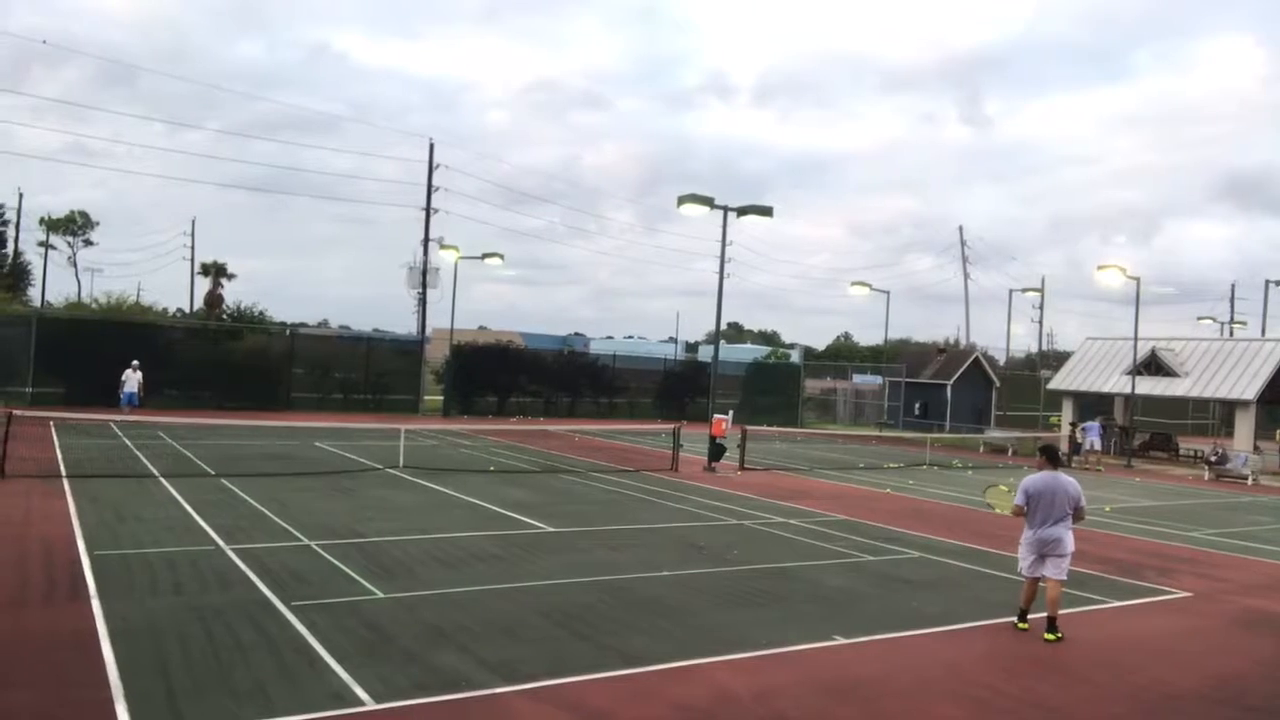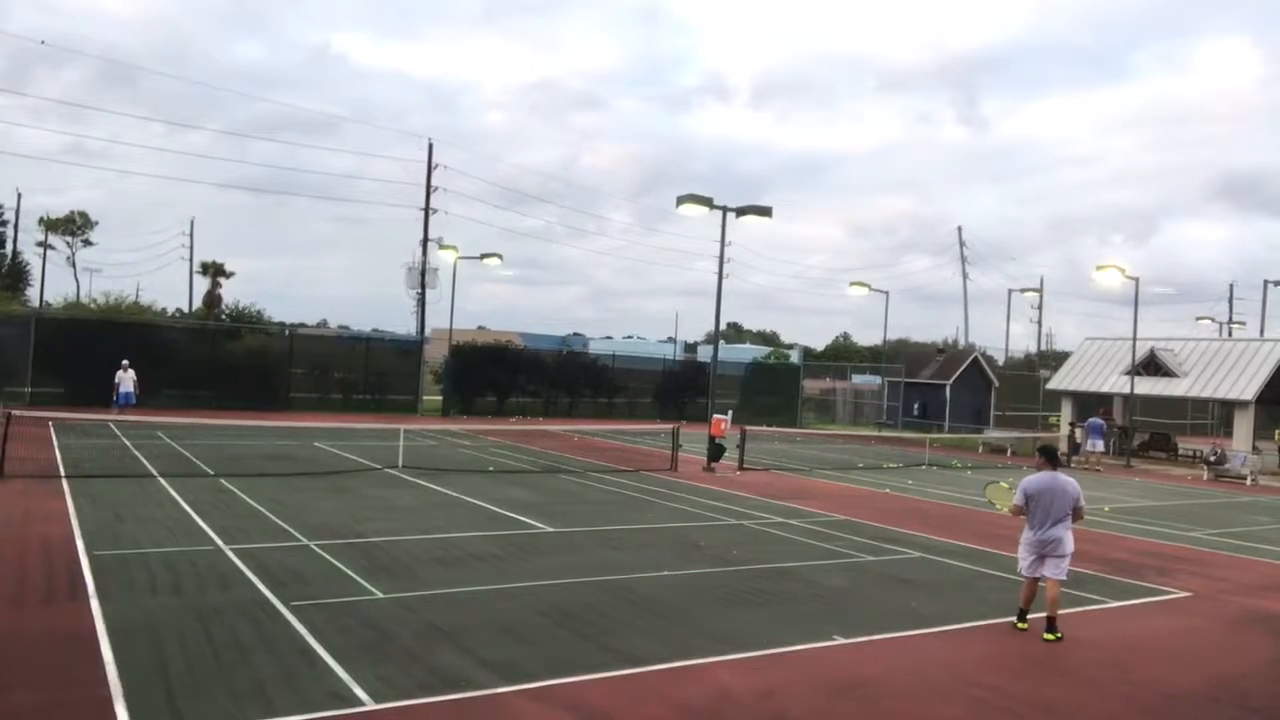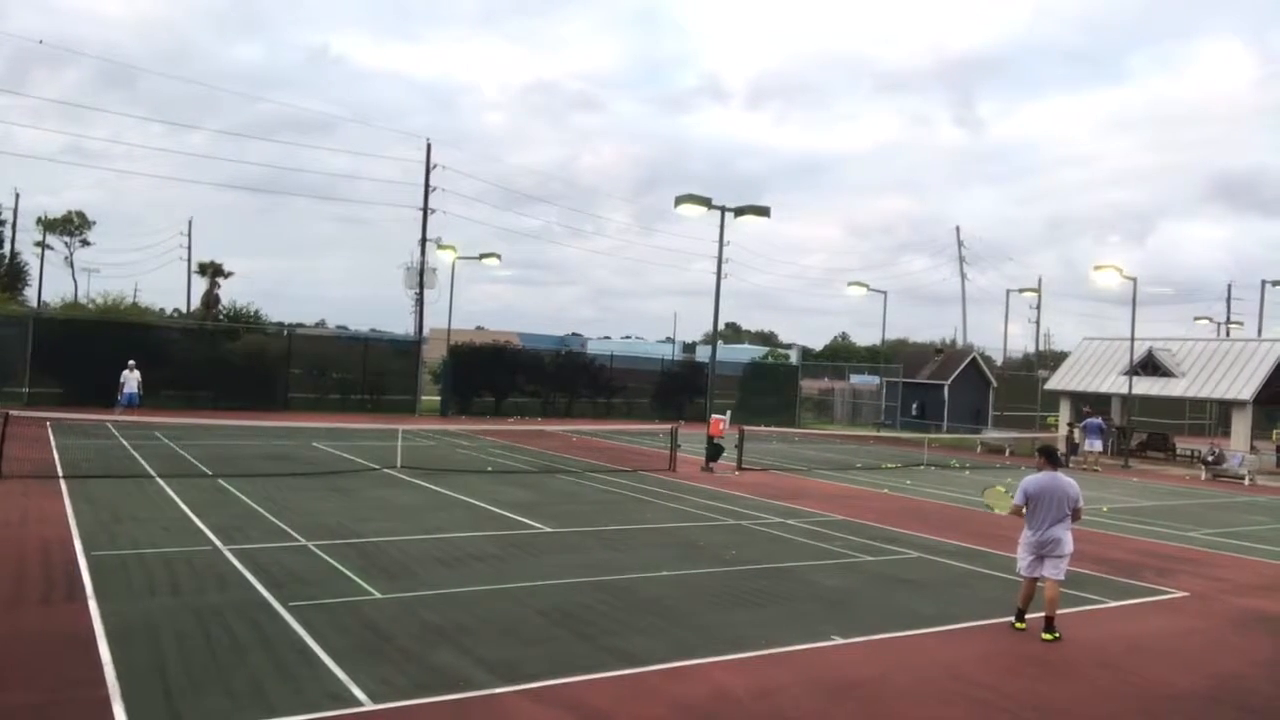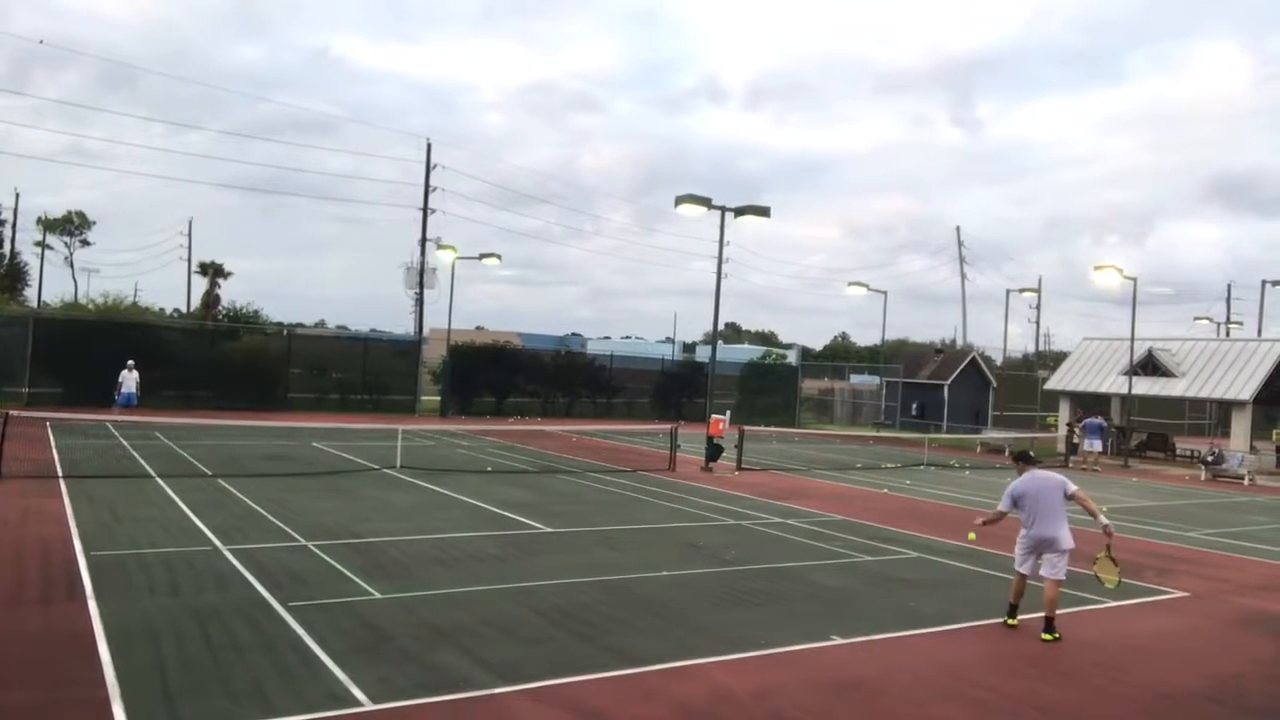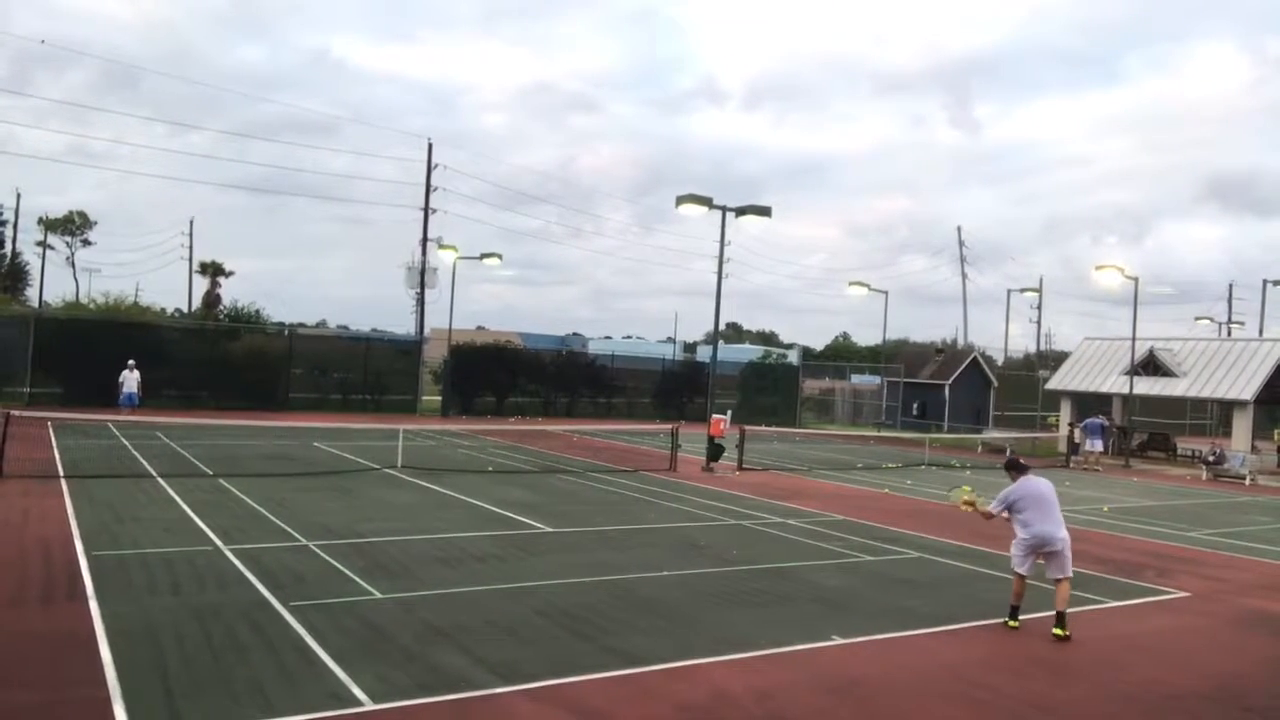
dt=1s
person 1, frame 1
left shoulder: (1029, 482)
right shoulder: (1072, 484)
left elbow: (1017, 511)
right elbow: (1081, 516)
left hip: (1034, 538)
right hip: (1060, 539)
left knee: (1031, 579)
right knee: (1054, 582)
left ankle: (1022, 619)
right ankle: (1051, 628)
person 1, frame 2
left shoulder: (1029, 482)
right shoulder: (1072, 484)
left elbow: (1016, 511)
right elbow: (1080, 514)
left hip: (1034, 538)
right hip: (1059, 540)
left knee: (1030, 579)
right knee: (1053, 582)
left ankle: (1022, 619)
right ankle: (1050, 628)
person 1, frame 3
left shoulder: (1029, 482)
right shoulder: (1072, 485)
left elbow: (1015, 511)
right elbow: (1077, 516)
left wrist: (1026, 513)
left hip: (1033, 539)
right hip: (1058, 540)
left knee: (1029, 579)
right knee: (1052, 582)
left ankle: (1020, 619)
right ankle: (1049, 628)
person 1, frame 4
left shoulder: (1016, 486)
right shoulder: (1058, 479)
left elbow: (998, 515)
right elbow: (1083, 500)
left wrist: (983, 521)
right wrist: (1102, 521)
left hip: (1030, 537)
right hip: (1057, 538)
left knee: (1021, 575)
right knee: (1052, 581)
left ankle: (1011, 616)
right ankle: (1048, 628)
person 1, frame 5
left shoulder: (1010, 492)
right shoulder: (1047, 484)
left elbow: (989, 514)
left wrist: (975, 505)
left hip: (1029, 538)
right hip: (1056, 536)
left knee: (1019, 575)
right knee: (1062, 579)
left ankle: (1013, 617)
right ankle: (1060, 625)
